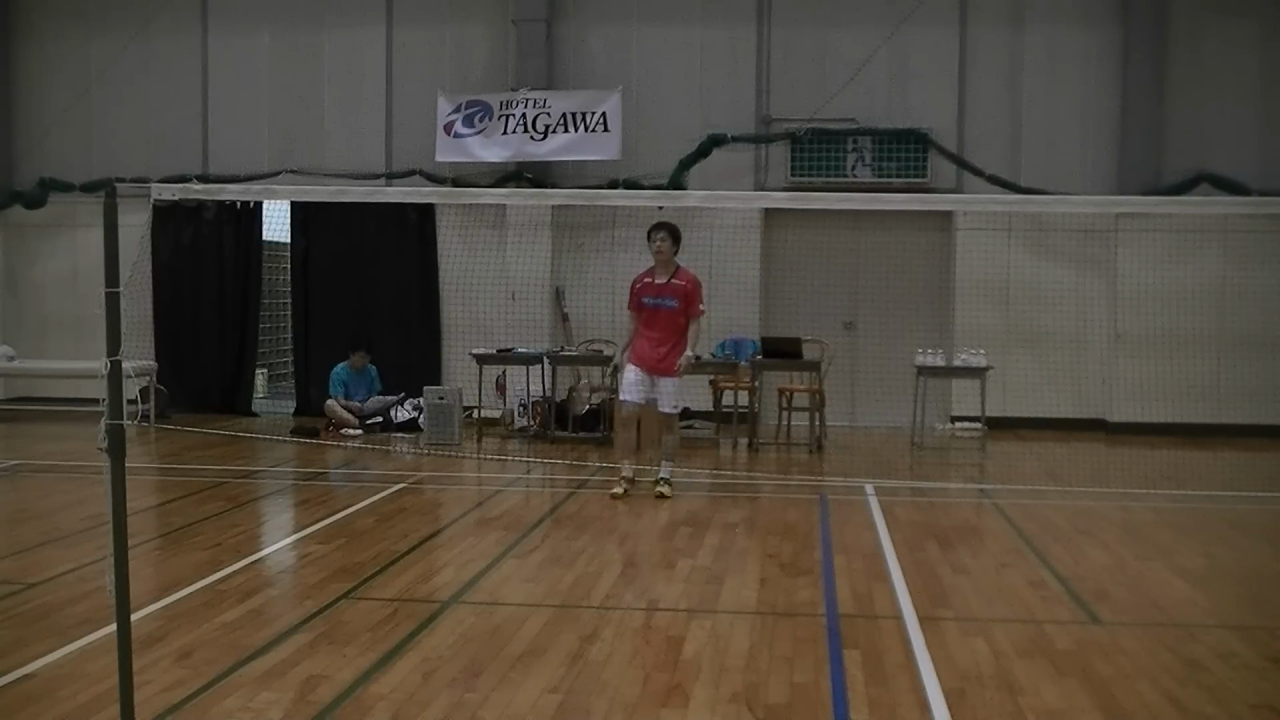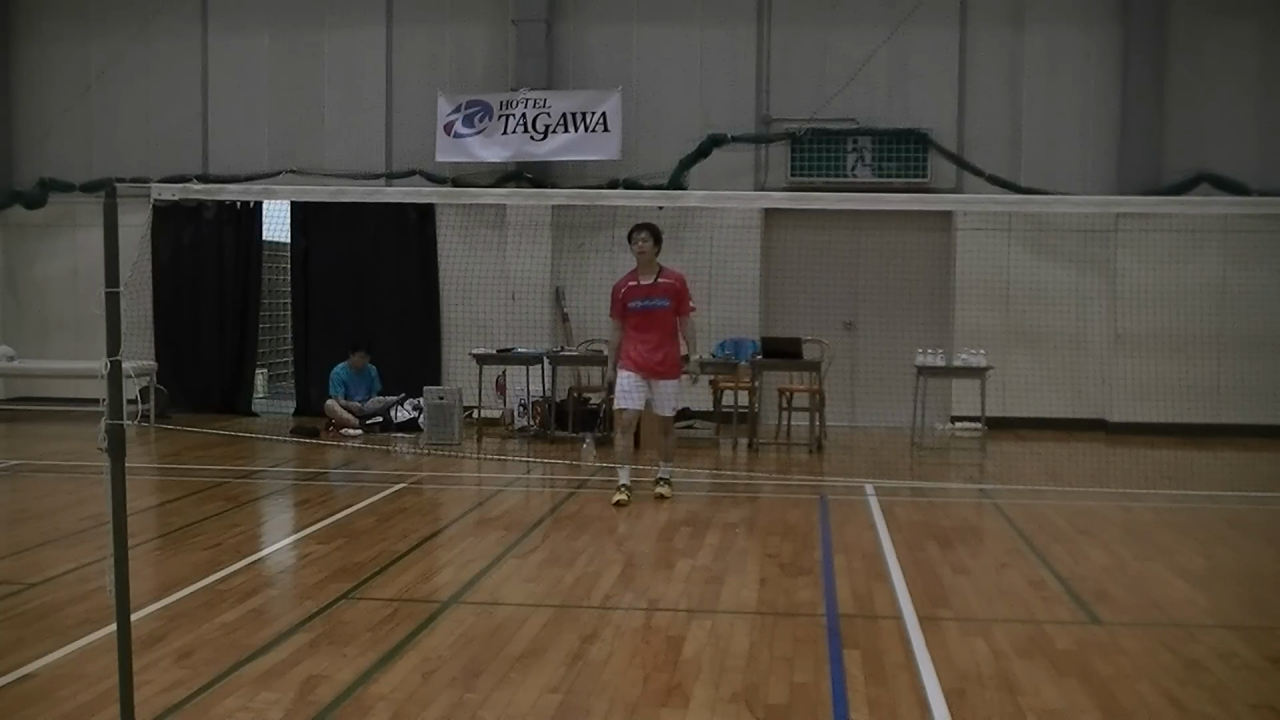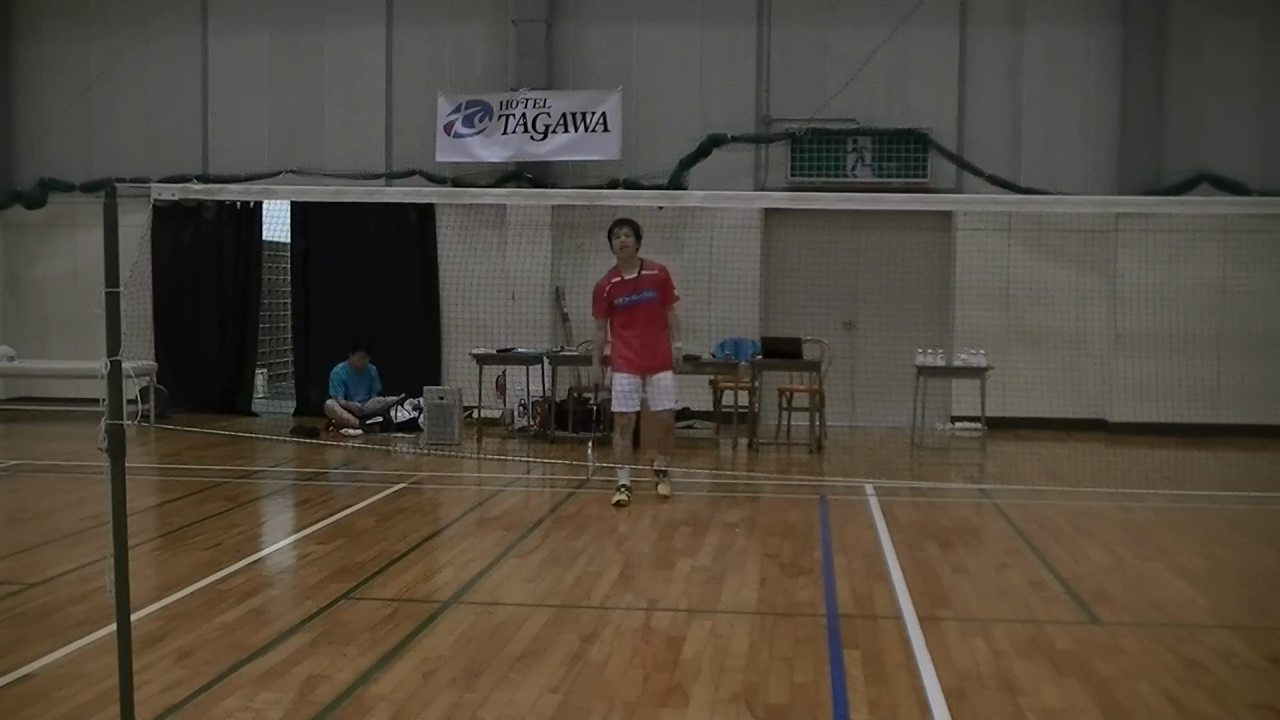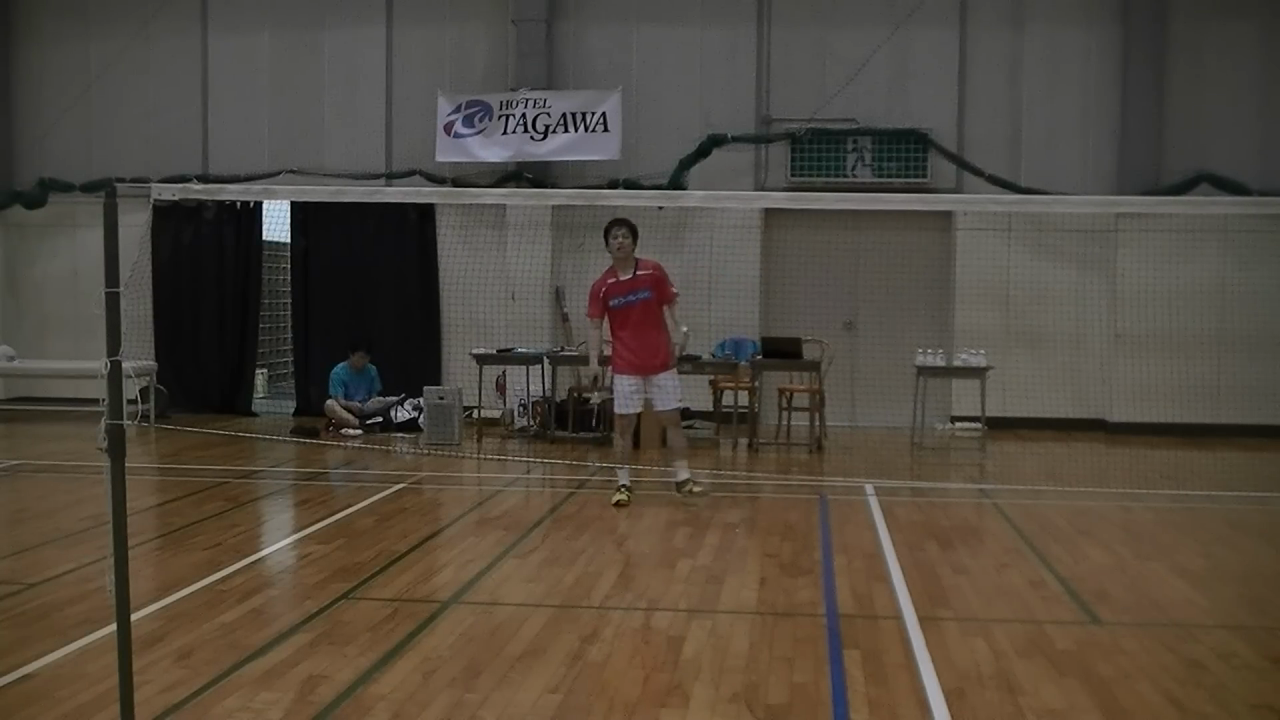
dt=0.3s
person 1, frame 1
left shoulder: (689, 283)
right shoulder: (639, 282)
left elbow: (694, 323)
left wrist: (688, 352)
right wrist: (622, 351)
left hip: (671, 363)
right hip: (638, 360)
left knee: (669, 420)
right knee: (626, 414)
left ankle: (665, 477)
right ankle: (627, 474)
person 1, frame 2
left shoulder: (676, 282)
right shoulder: (622, 287)
left elbow: (685, 322)
right elbow: (618, 329)
left wrist: (693, 356)
right wrist: (611, 365)
left hip: (667, 366)
right hip: (631, 365)
left knee: (666, 423)
right knee: (625, 421)
left ankle: (664, 477)
right ankle: (623, 484)
person 1, frame 3
left shoulder: (659, 273)
right shoulder: (605, 285)
left elbow: (670, 312)
right elbow: (600, 327)
left wrist: (677, 345)
right wrist: (596, 364)
left hip: (660, 362)
right hip: (624, 365)
left knee: (665, 419)
right knee: (623, 422)
left ankle: (660, 466)
right ankle: (623, 484)
person 1, frame 4
left shoulder: (655, 271)
right shoulder: (601, 286)
left elbow: (670, 305)
right elbow: (595, 327)
left wrist: (680, 330)
right wrist: (594, 361)
left hip: (661, 361)
right hip: (625, 365)
left knee: (672, 419)
right knee: (624, 423)
left ankle: (683, 478)
right ankle: (623, 484)
